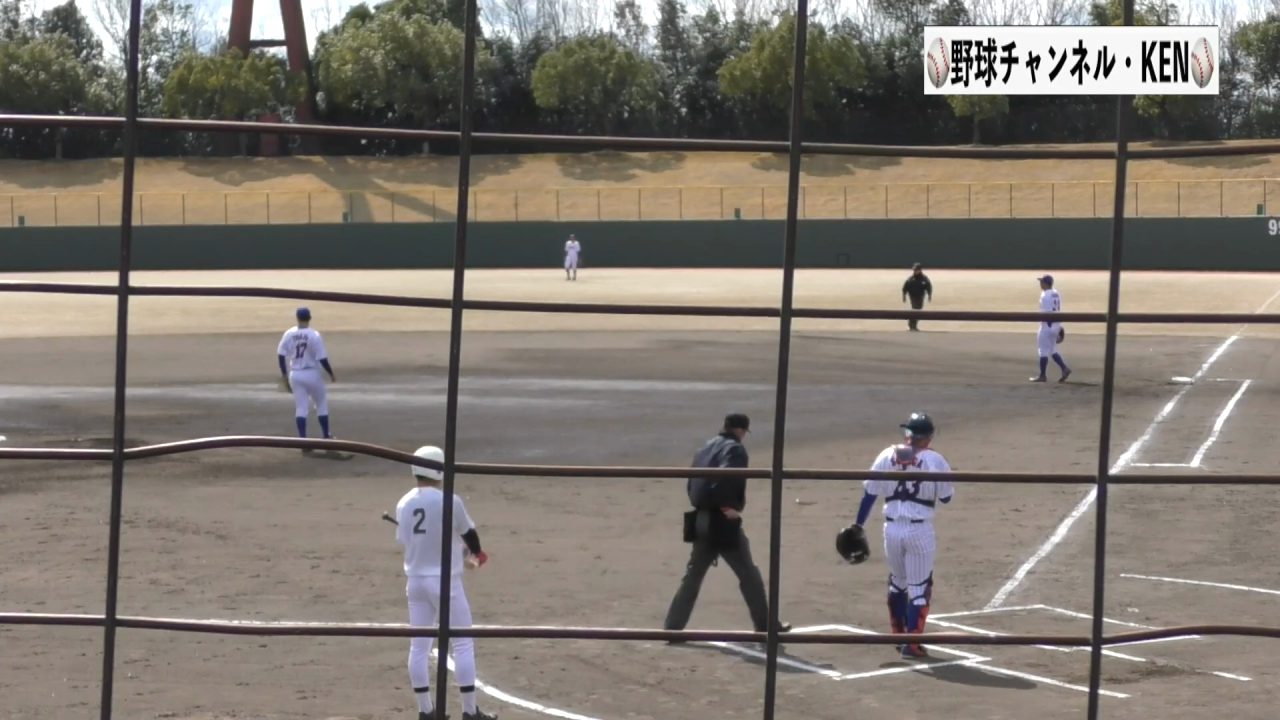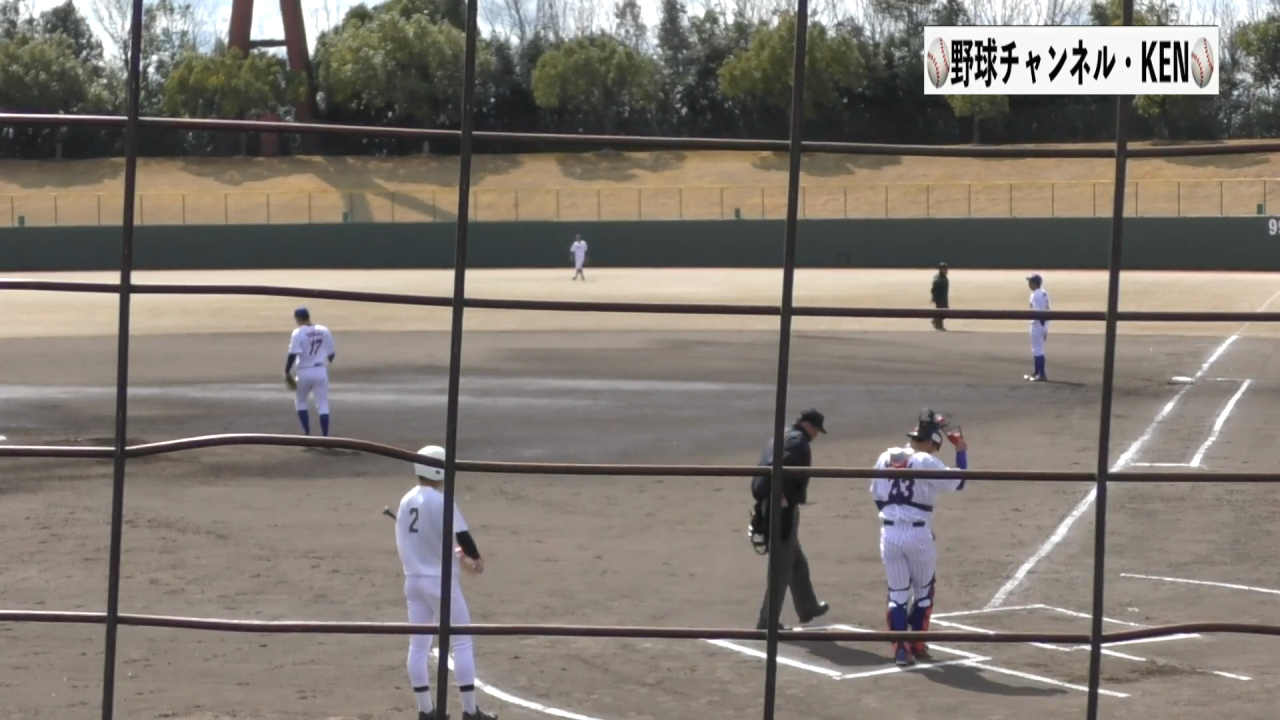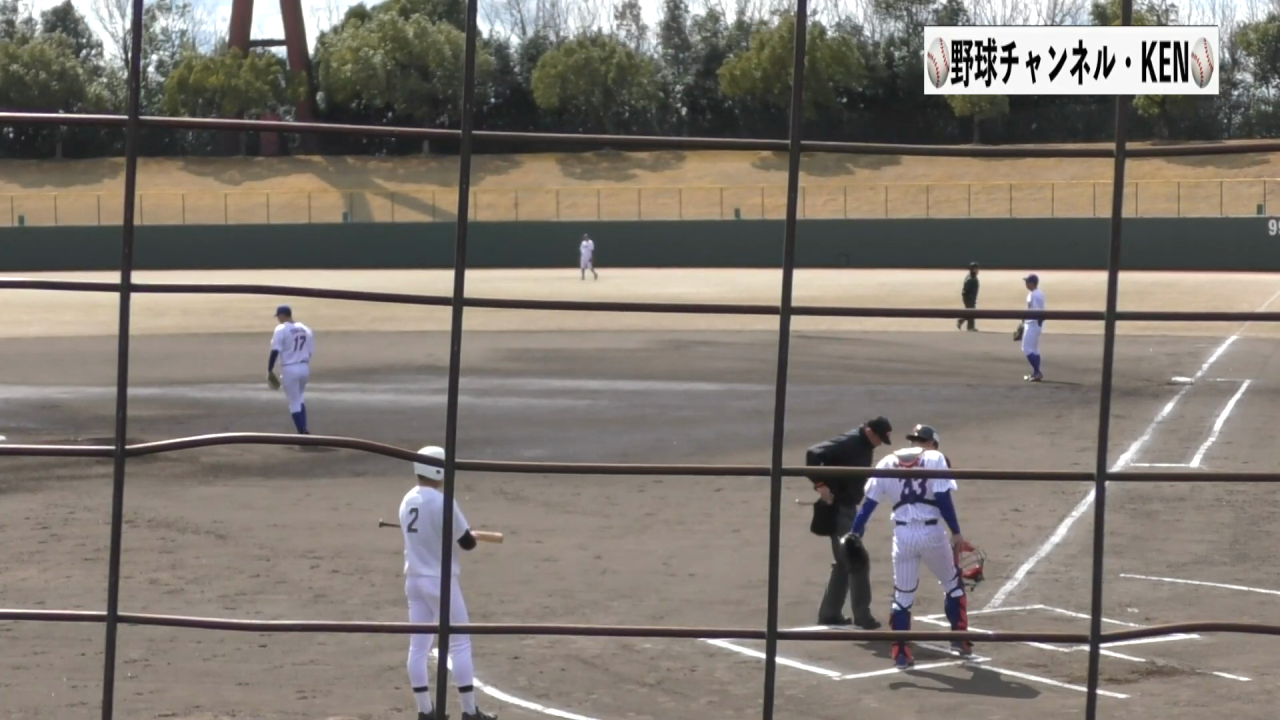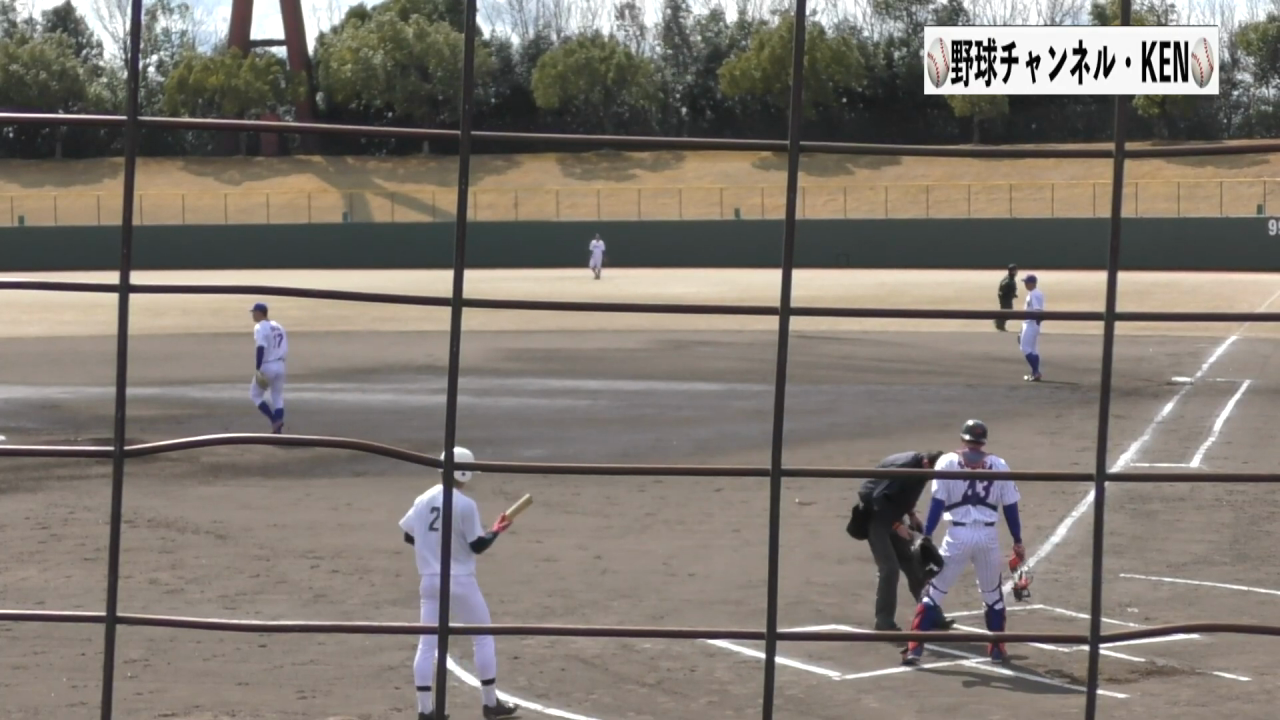
dt=0.5s
person 1, frame 1
left shoulder: (403, 504)
right shoulder: (450, 501)
left elbow: (405, 541)
right elbow: (468, 534)
right wrist: (477, 553)
left hip: (416, 581)
right hip: (445, 580)
left knee: (419, 646)
right knee: (463, 643)
person 1, frame 2
left shoulder: (406, 501)
right shoulder: (441, 502)
right elbow: (463, 538)
right wrist: (475, 557)
left hip: (414, 579)
right hip: (440, 580)
left knee: (418, 645)
right knee: (462, 643)
person 1, frame 3
left shoulder: (408, 500)
right shoulder: (443, 502)
right elbow: (466, 541)
left wrist: (458, 538)
right wrist: (471, 539)
left hip: (414, 580)
right hip: (440, 581)
left knee: (418, 646)
right knee: (460, 644)
person 1, frame 4
left shoulder: (422, 500)
right shoulder: (466, 504)
left elbow: (408, 536)
right elbow: (478, 546)
right wrist: (496, 530)
left hip: (430, 580)
right hip: (460, 581)
left knee: (428, 644)
right knee: (483, 639)
person 2, frame 1
left shoulder: (887, 456)
right shoulder: (934, 459)
left elbow: (870, 494)
right elbow: (945, 497)
left wrist: (858, 524)
left hip: (892, 528)
right hip: (920, 530)
left knee: (897, 581)
right knee: (919, 587)
left ankle: (899, 634)
right ankle: (911, 643)
person 2, frame 2
left shoulder: (884, 458)
right shoulder: (925, 461)
right elbow: (957, 484)
right wrist: (960, 451)
left hip: (889, 534)
right hip: (917, 534)
left knee: (897, 593)
right knee: (923, 590)
left ankle: (901, 648)
right ankle: (916, 644)
person 2, frame 3
left shoulder: (888, 462)
right shoulder: (935, 458)
left elbow: (870, 501)
right elbow: (943, 497)
left wrist: (855, 533)
right wrist: (956, 532)
left hip: (903, 535)
right hip: (931, 532)
left knee: (903, 594)
right knee: (953, 583)
left ankle: (900, 652)
right ankle: (960, 639)
person 2, frame 4
left shoulder: (948, 461)
right shoulder: (998, 464)
left elbow: (937, 502)
right elbow: (1010, 505)
left wrist: (926, 537)
right wrist: (1018, 541)
left hip: (958, 536)
right hip: (988, 536)
left knee: (935, 591)
right knee: (993, 593)
left ankle: (915, 648)
right ankle: (997, 649)
person 3, frame 1
left shoulder: (706, 447)
right shoulder: (736, 450)
left elbow: (693, 484)
right elbow: (724, 479)
left wrist: (703, 506)
right wrist: (727, 507)
left hip: (701, 519)
right hip: (724, 522)
left knee: (693, 574)
right knee: (749, 573)
left ankle: (674, 627)
right ankle: (764, 626)
person 3, frame 2
left shoulder: (784, 438)
right shoulder: (798, 442)
left elbow: (768, 469)
left wrist: (765, 499)
right wrist: (781, 496)
left hip: (770, 507)
right hip: (784, 509)
left knee: (797, 561)
right knee: (782, 569)
left ankle: (808, 609)
right ankle: (766, 623)
person 3, frame 3
left shoulder: (864, 446)
right shoulder: (848, 442)
right elbow: (812, 454)
right wrist: (821, 485)
left hip: (847, 508)
right hip: (837, 510)
left knee: (844, 563)
right knee: (857, 562)
left ankle: (829, 614)
right ankle: (862, 616)
person 3, frame 4
left shoulder: (920, 468)
right shoulder: (902, 469)
right elbow: (879, 498)
left wrist: (911, 514)
right wrist: (897, 524)
left hip: (894, 515)
right hip: (875, 515)
left knee: (915, 565)
right knee: (889, 568)
right ankle: (884, 623)
